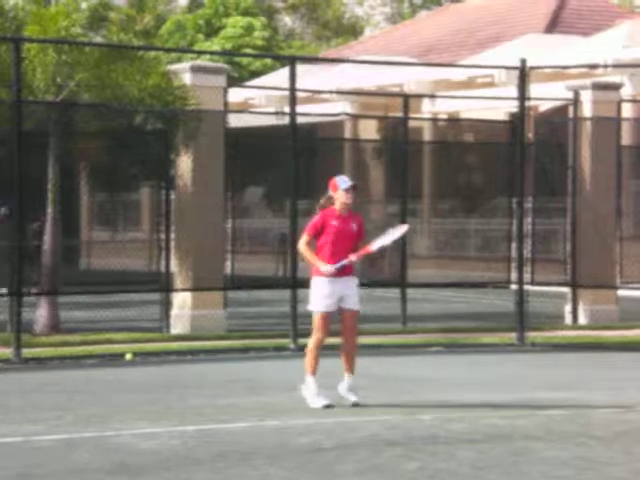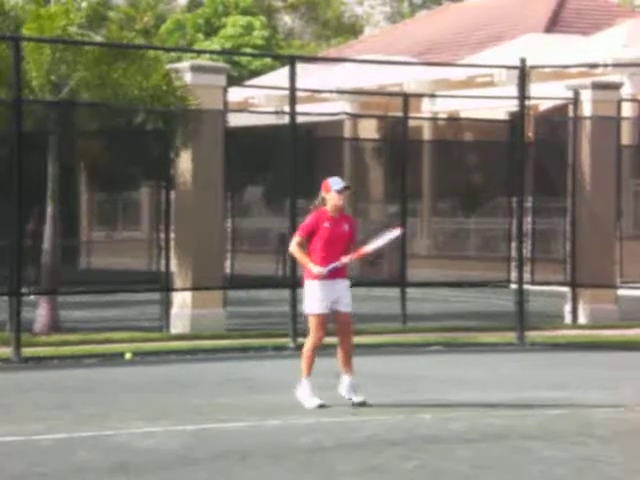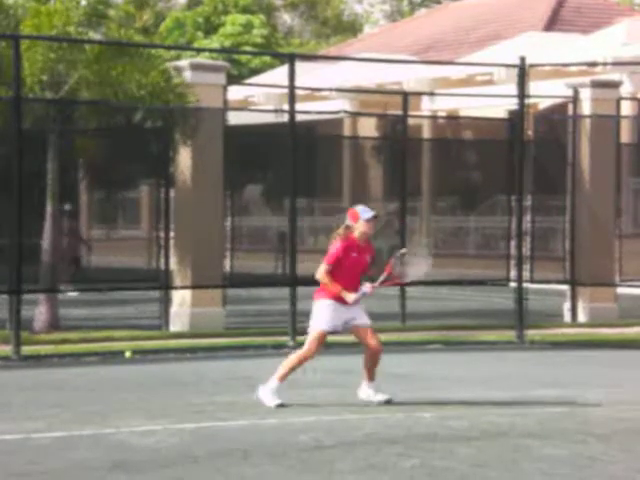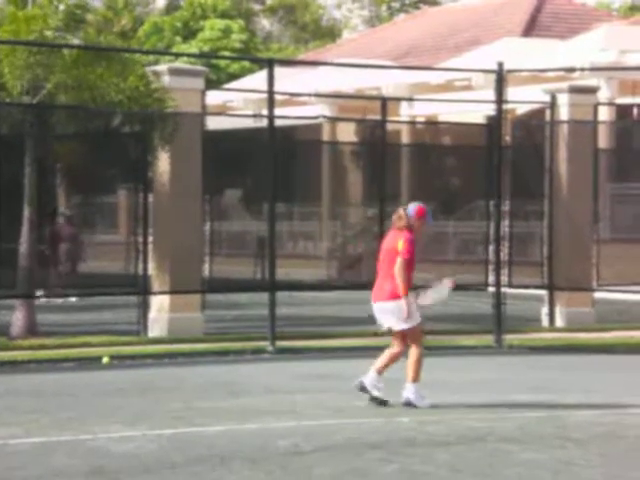
dt=0.7s
person 1, frame 1
left shoulder: (356, 219)
right shoulder: (323, 217)
right elbow: (303, 245)
left wrist: (357, 256)
right wrist: (320, 264)
left hip: (348, 279)
right hip: (324, 280)
left knee: (351, 334)
right knee: (320, 334)
left ankle: (347, 384)
right ankle: (310, 385)
person 1, frame 2
left shoulder: (348, 221)
right shoulder: (315, 219)
right elbow: (294, 247)
left wrist: (349, 258)
right wrist: (311, 266)
left hip: (340, 282)
right hip: (317, 282)
left knee: (346, 334)
right knee: (316, 336)
left ankle: (348, 385)
right ankle: (305, 387)
person 1, frame 3
left shoulder: (369, 249)
right shoulder: (342, 245)
right elbow: (321, 274)
left wrist: (365, 287)
right wrist: (345, 293)
left hip: (351, 306)
right hip: (327, 303)
left knee: (375, 347)
right knee: (309, 350)
left ankle: (368, 389)
right ankle: (270, 387)
person 1, frame 4
left shoulder: (392, 236)
right shoulder: (407, 238)
right elbow: (398, 269)
right wrist: (405, 298)
left hip: (379, 299)
right hip: (395, 299)
left knee: (399, 346)
right knee: (417, 344)
left ankle: (370, 377)
right ankle: (411, 393)
